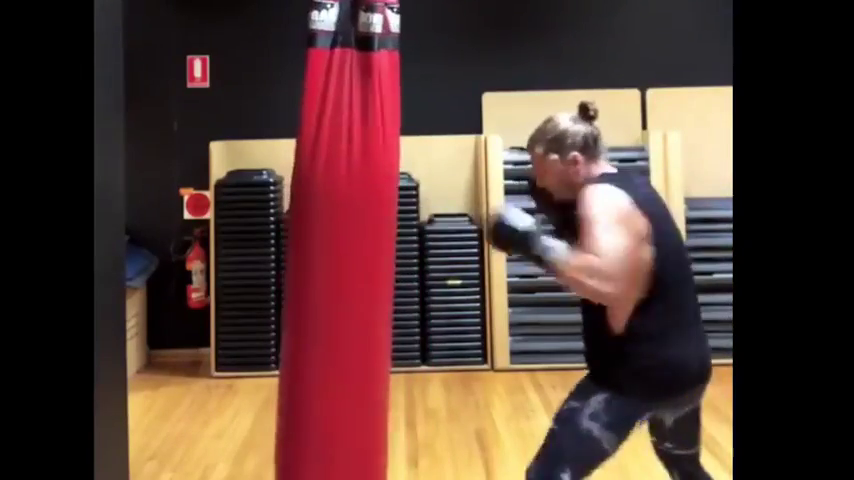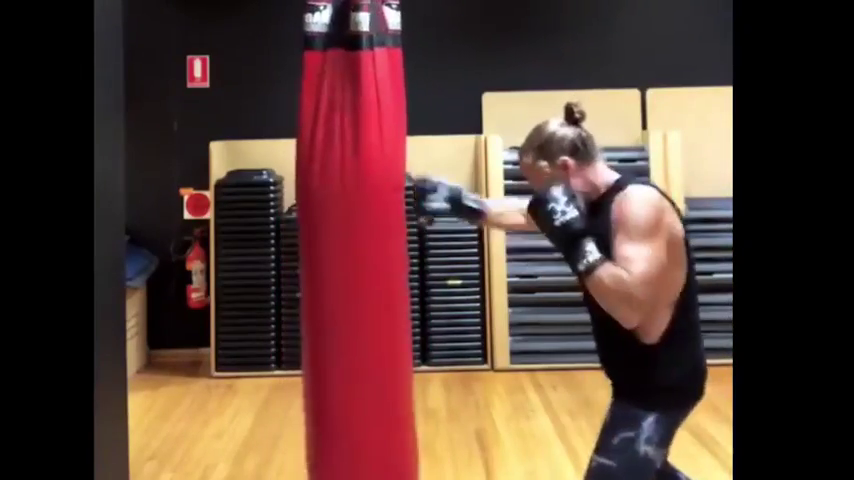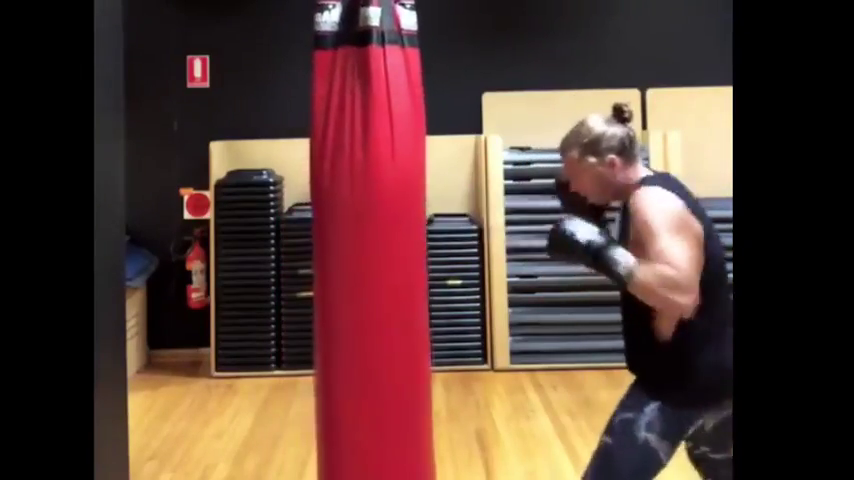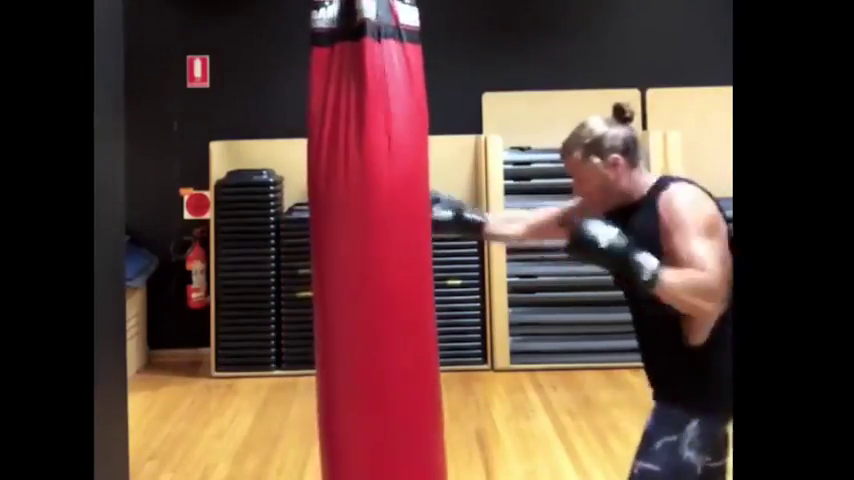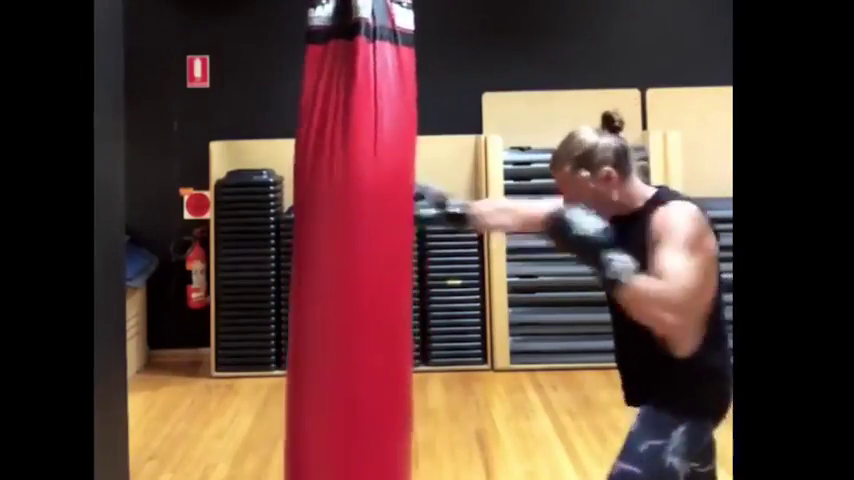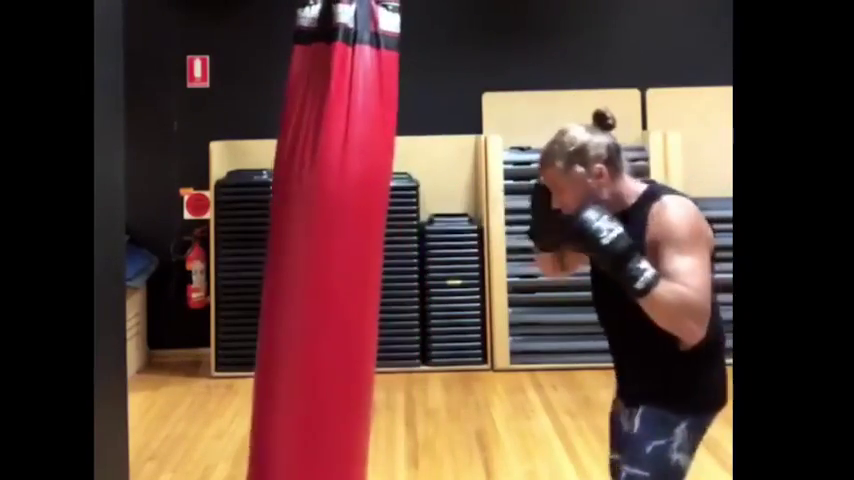
dt=0.4s
person 1, frame 1
left shoulder: (603, 198)
right shoulder: (633, 189)
left elbow: (605, 283)
left wrist: (535, 241)
left hip: (634, 370)
right hip: (685, 364)
person 1, frame 2
left shoulder: (639, 204)
right shoulder: (591, 201)
left elbow: (631, 307)
right elbow: (522, 215)
left wrist: (575, 241)
right wrist: (461, 202)
left hip: (661, 380)
right hip: (647, 372)
person 1, frame 3
left shoulder: (652, 202)
right shoulder: (652, 193)
left elbow: (680, 293)
right elbow: (634, 265)
left wrist: (604, 254)
right wrist: (588, 231)
left hip: (677, 377)
right hip: (708, 369)
person 1, frame 4
left shoulder: (681, 200)
right shoulder: (606, 203)
left elbow: (708, 296)
right elbow: (531, 226)
left wrist: (631, 260)
right wrist: (465, 219)
left hip: (705, 379)
right hip: (691, 373)
person 1, frame 5
left shoulder: (678, 219)
right shoulder: (613, 209)
left elbow: (673, 314)
right elbow: (527, 214)
left wrist: (606, 256)
right wrist: (458, 210)
left hip: (686, 391)
right hip: (664, 386)
person 1, frame 6
left shoulder: (672, 216)
right shoulder: (603, 211)
left elbow: (690, 322)
right elbow: (554, 267)
left wrist: (626, 262)
right wrist: (547, 232)
left hip: (685, 388)
right hip: (639, 385)
